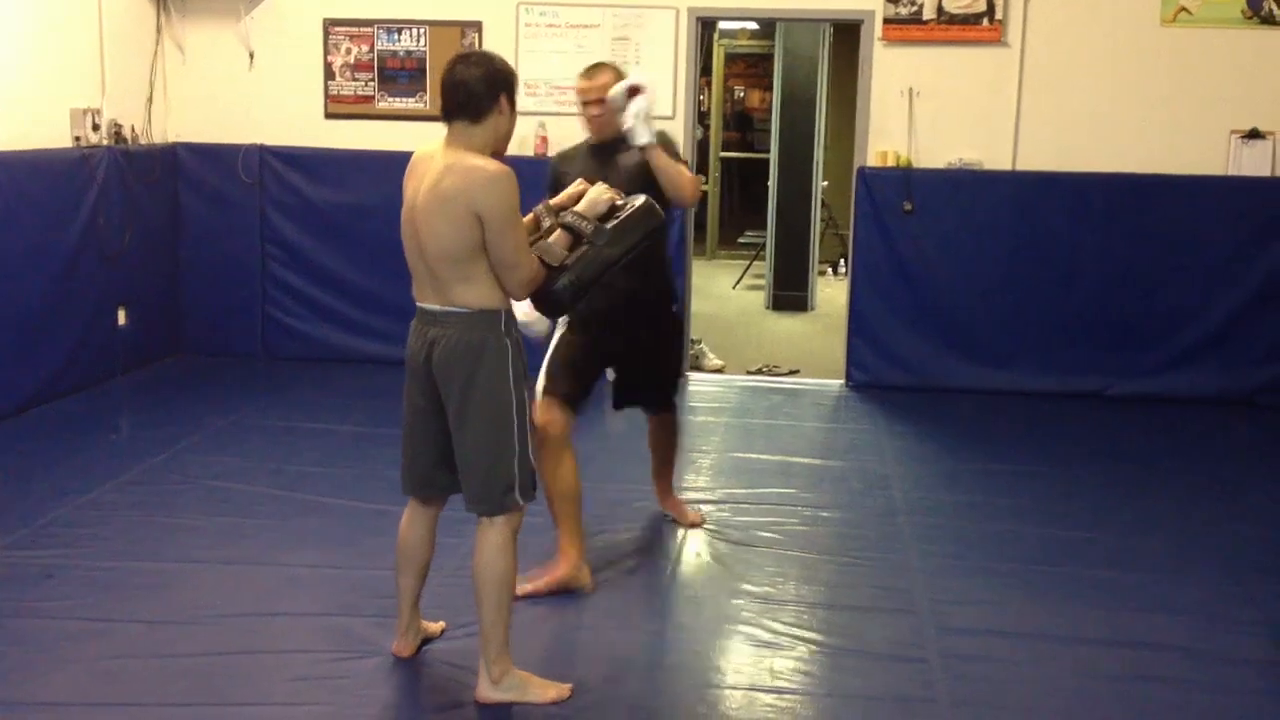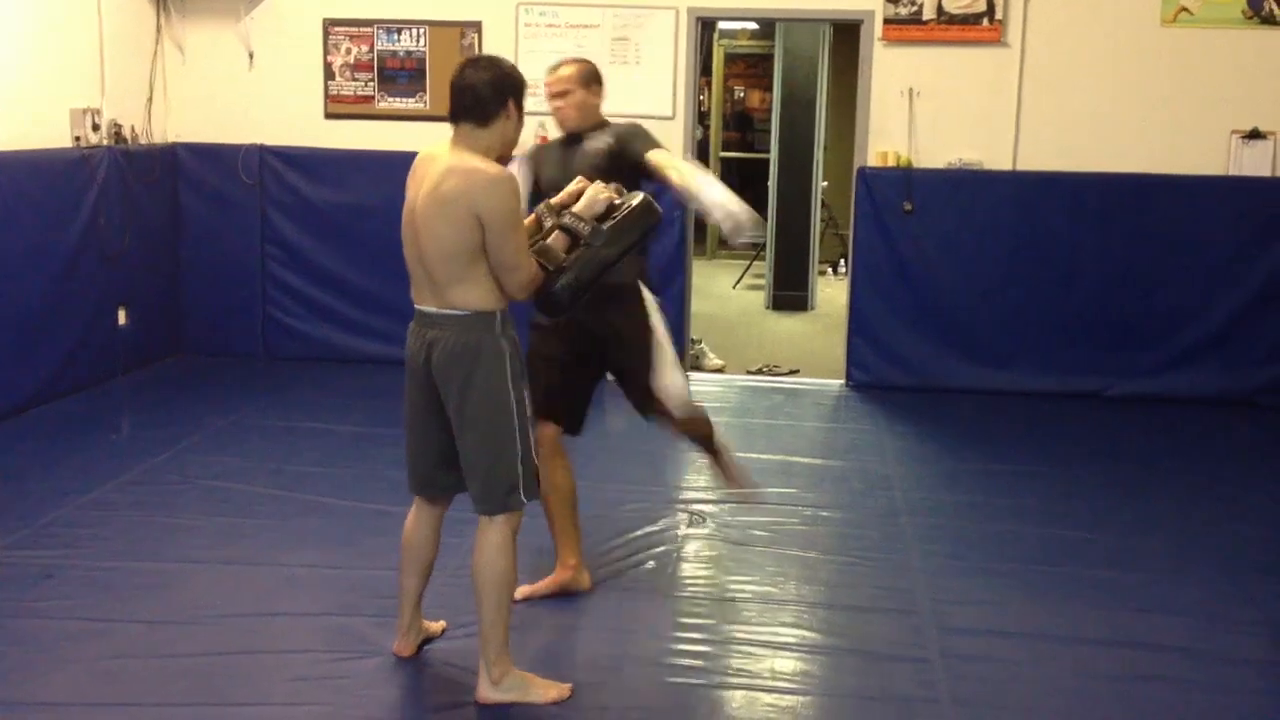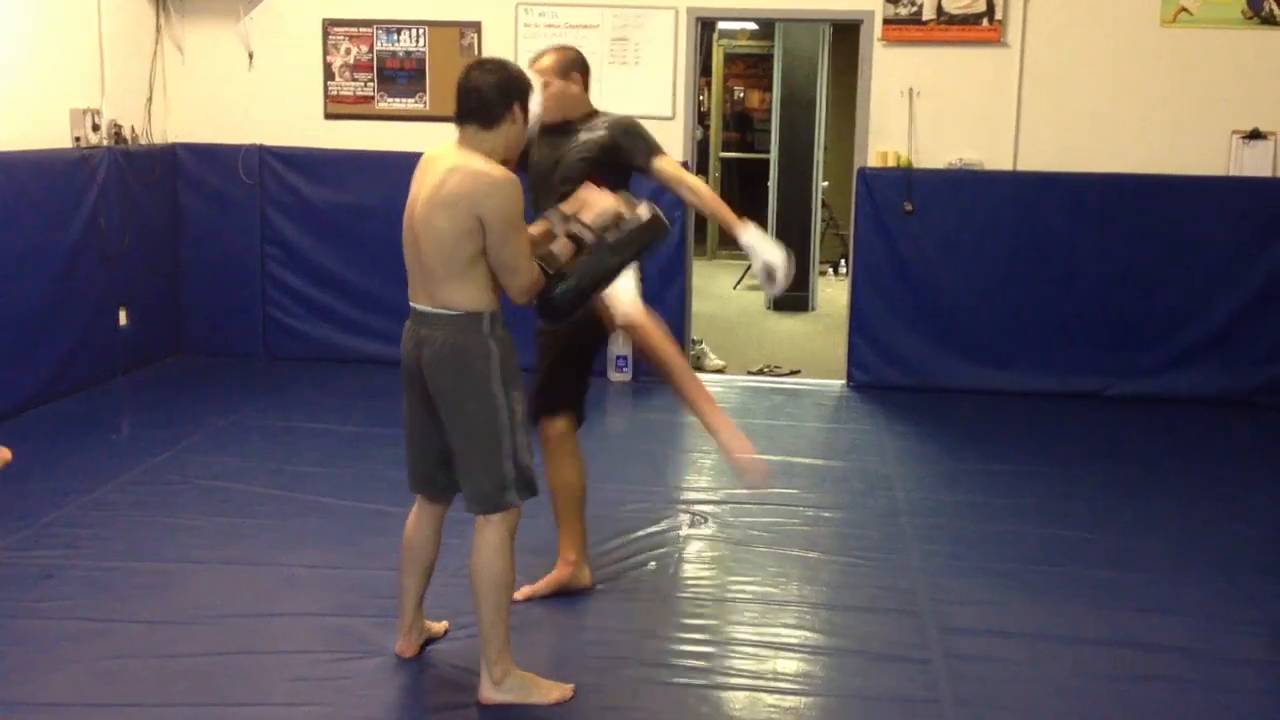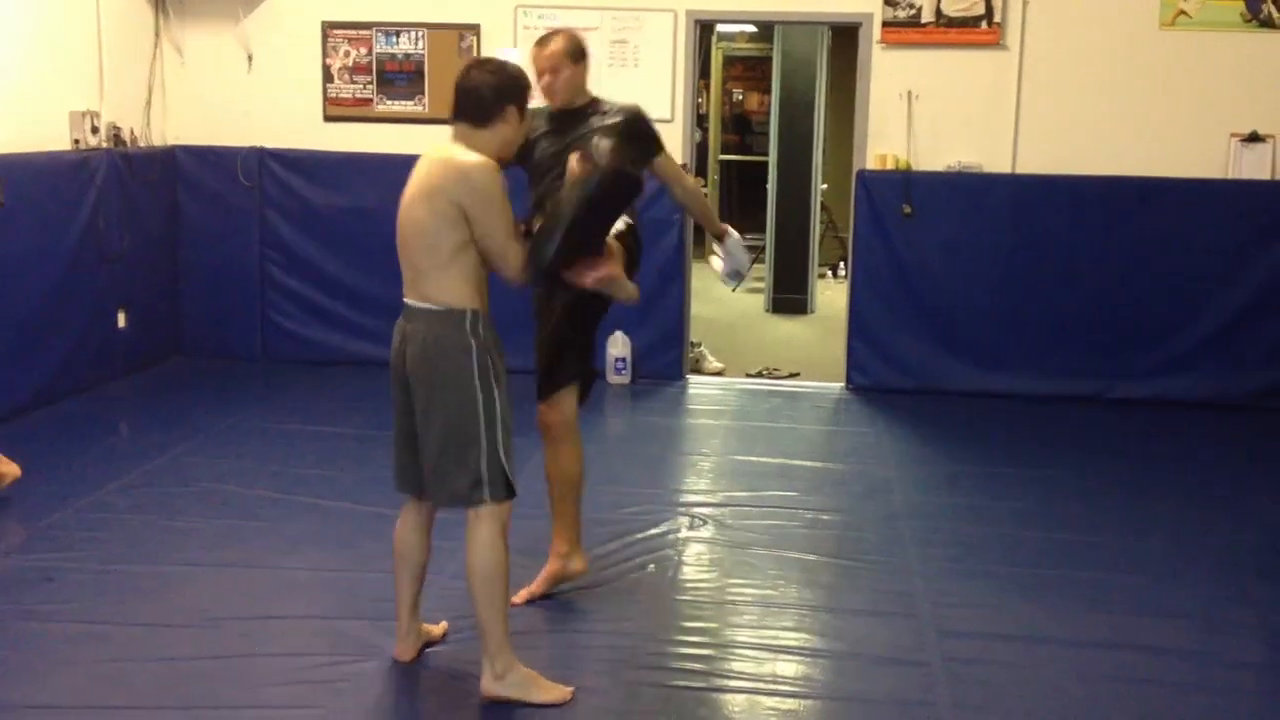
dt=0.1s
person 1, frame 1
left shoulder: (420, 165)
right shoulder: (490, 177)
right elbow: (520, 280)
left wrist: (555, 208)
right wrist: (576, 223)
left hip: (427, 332)
right hip: (480, 342)
left knee: (425, 497)
right knee: (501, 512)
left ankle: (407, 628)
right ankle: (496, 674)
person 1, frame 2
left shoulder: (426, 163)
right shoulder: (491, 181)
right elbow: (518, 282)
left wrist: (555, 207)
right wrist: (570, 222)
left hip: (427, 334)
right hip: (476, 343)
left knee: (430, 495)
right knee: (500, 510)
left ankle: (408, 627)
right ankle: (497, 674)
person 1, frame 3
left shoulder: (432, 163)
right shoulder: (495, 182)
right elbow: (521, 285)
left wrist: (562, 217)
right wrist: (575, 232)
left hip: (421, 335)
right hip: (467, 341)
left knee: (431, 494)
right knee: (497, 509)
left ankle: (411, 627)
right ankle: (499, 674)
person 1, frame 4
left shoulder: (439, 161)
right shoulder: (474, 171)
right elbow: (517, 266)
left wrist: (573, 270)
left hip: (416, 332)
right hip: (454, 340)
left knee: (421, 496)
right knee: (488, 504)
left ankle: (409, 631)
right ankle: (500, 668)
person 2, frame 1
left shoulder: (651, 147)
right shoulder: (566, 164)
left elbow: (687, 195)
left wrist: (646, 138)
left hip: (650, 308)
right hip: (588, 310)
left knee: (660, 410)
right knee: (547, 424)
left ankle: (664, 492)
right ankle: (570, 561)
person 2, frame 2
left shoulder: (620, 138)
right shoulder: (541, 154)
left elbow: (672, 170)
left wrist: (711, 190)
left hip: (617, 293)
right hip: (561, 309)
left knee: (672, 408)
right knee: (545, 432)
left ankle: (718, 456)
right ankle: (569, 566)
person 2, frame 3
left shoulder: (614, 130)
right shoulder: (533, 139)
left elbow: (680, 180)
left wrist: (749, 233)
left knee: (624, 311)
right knee: (553, 427)
left ankle: (716, 420)
right ankle: (571, 564)
person 2, frame 4
left shoulder: (621, 117)
right shoulder: (530, 127)
left elbow: (676, 180)
left wrist: (724, 234)
left hip: (606, 244)
right hip: (558, 276)
right knee: (554, 415)
right ankle: (564, 555)
